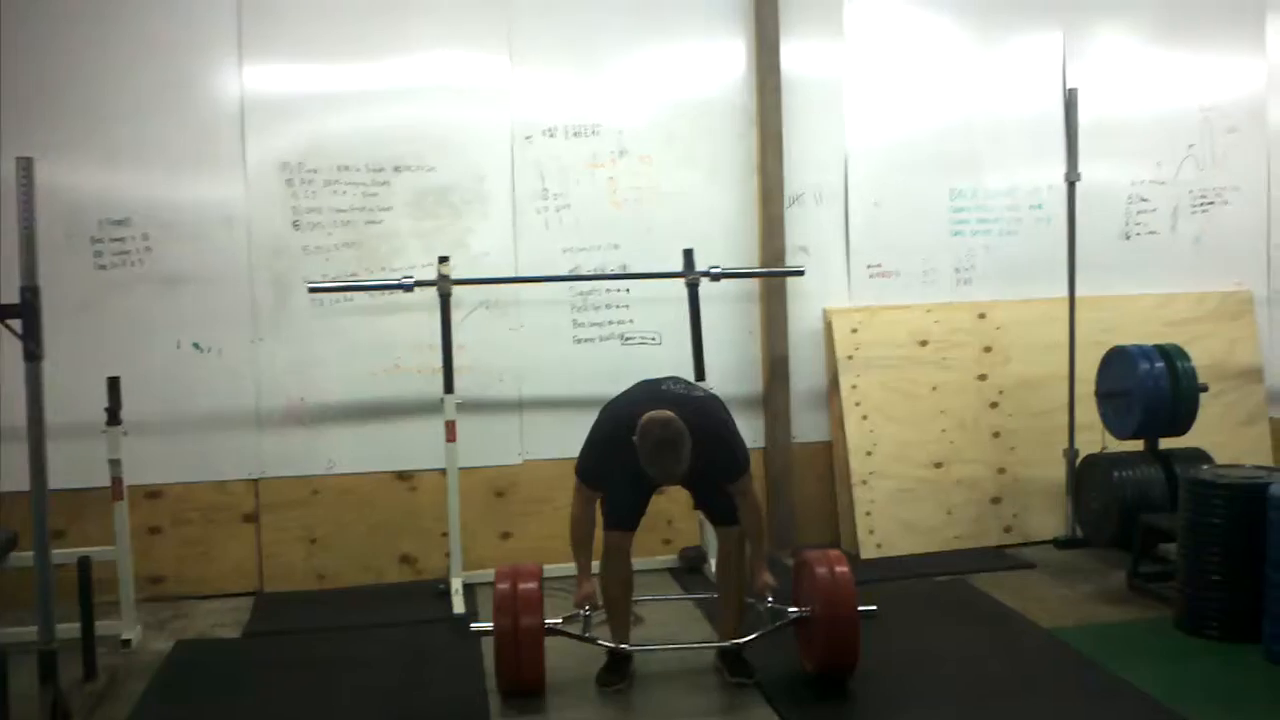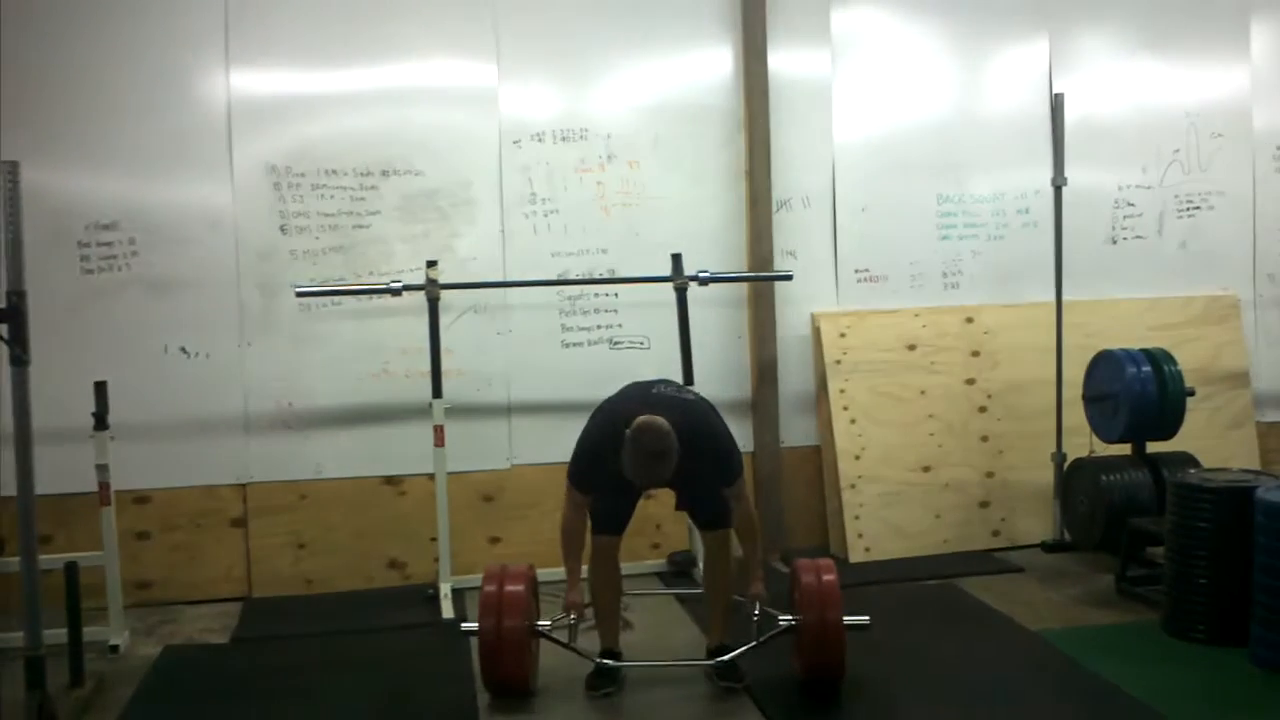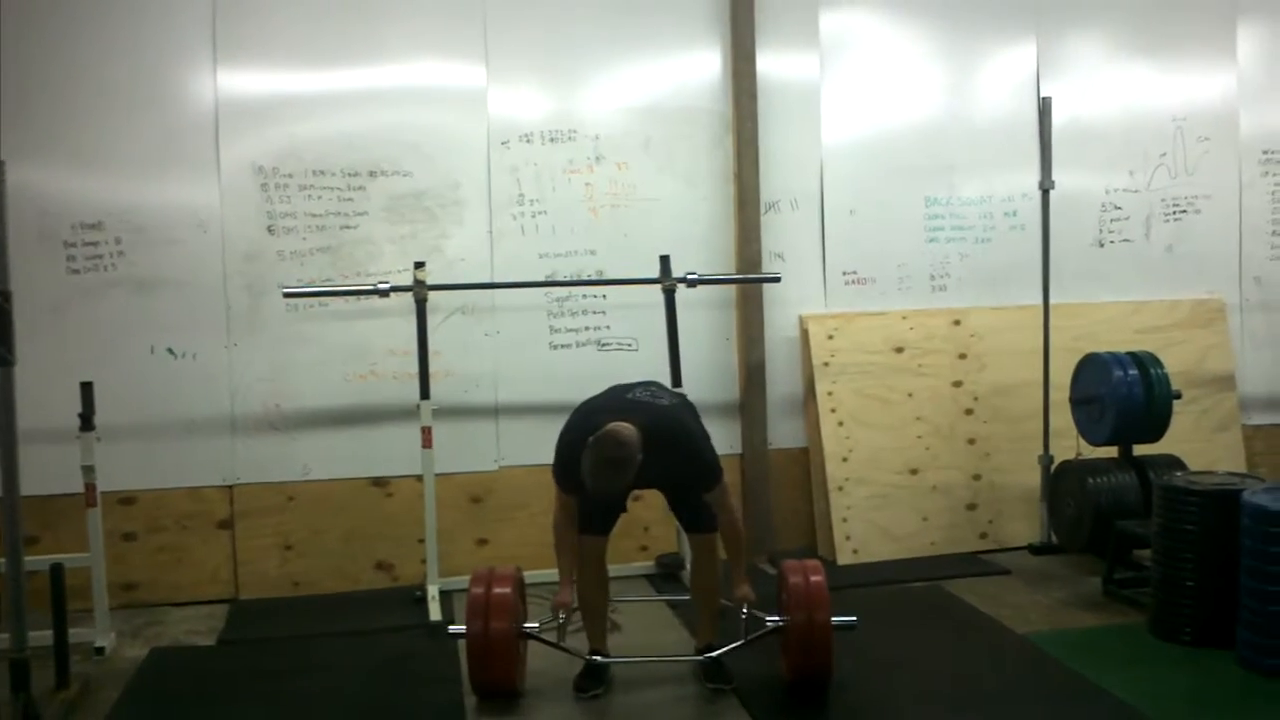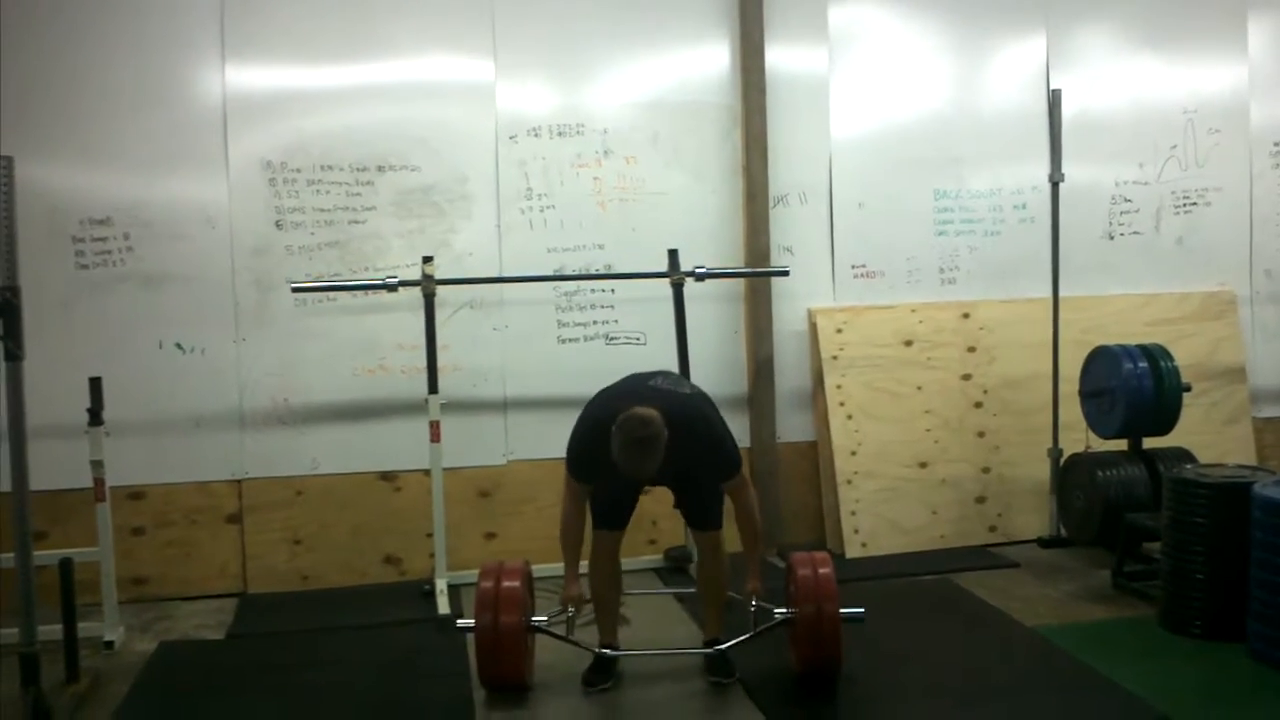
dt=0.4s
person 1, frame 1
left shoulder: (717, 428)
right shoulder: (609, 433)
left elbow: (745, 496)
right elbow: (583, 501)
left wrist: (759, 566)
right wrist: (584, 578)
left hip: (704, 456)
right hip: (627, 463)
left knee: (733, 535)
right knee: (616, 543)
left ankle: (728, 647)
right ankle: (620, 652)
person 1, frame 2
left shoulder: (709, 433)
right shoulder: (599, 436)
left elbow: (739, 500)
right elbow: (575, 507)
left wrist: (755, 576)
right wrist: (573, 585)
left hip: (695, 459)
right hip: (617, 460)
left knee: (719, 539)
right knee: (604, 546)
left ankle: (717, 650)
right ankle: (609, 655)
person 1, frame 3
left shoulder: (685, 439)
right shoulder: (574, 441)
left elbow: (723, 507)
right elbow: (566, 509)
left wrist: (740, 580)
right wrist: (566, 584)
left hip: (674, 456)
right hip: (602, 460)
left knee: (705, 543)
right knee: (590, 547)
left ankle: (707, 652)
right ankle: (597, 658)
person 1, frame 4
left shoulder: (704, 428)
right shoulder: (592, 429)
left elbow: (741, 493)
right elbow: (574, 499)
left wrist: (753, 573)
right wrist: (571, 578)
left hip: (691, 456)
left knee: (710, 540)
right knee: (605, 542)
left ankle: (714, 646)
right ankle: (607, 651)
